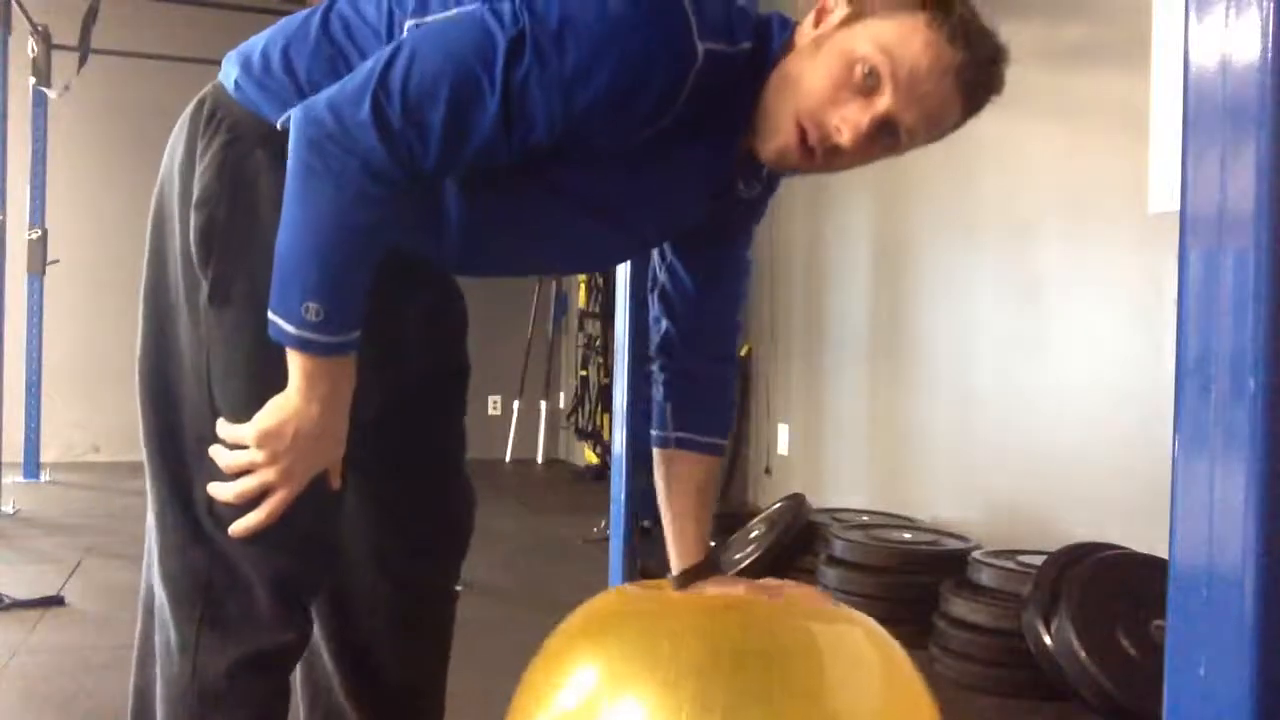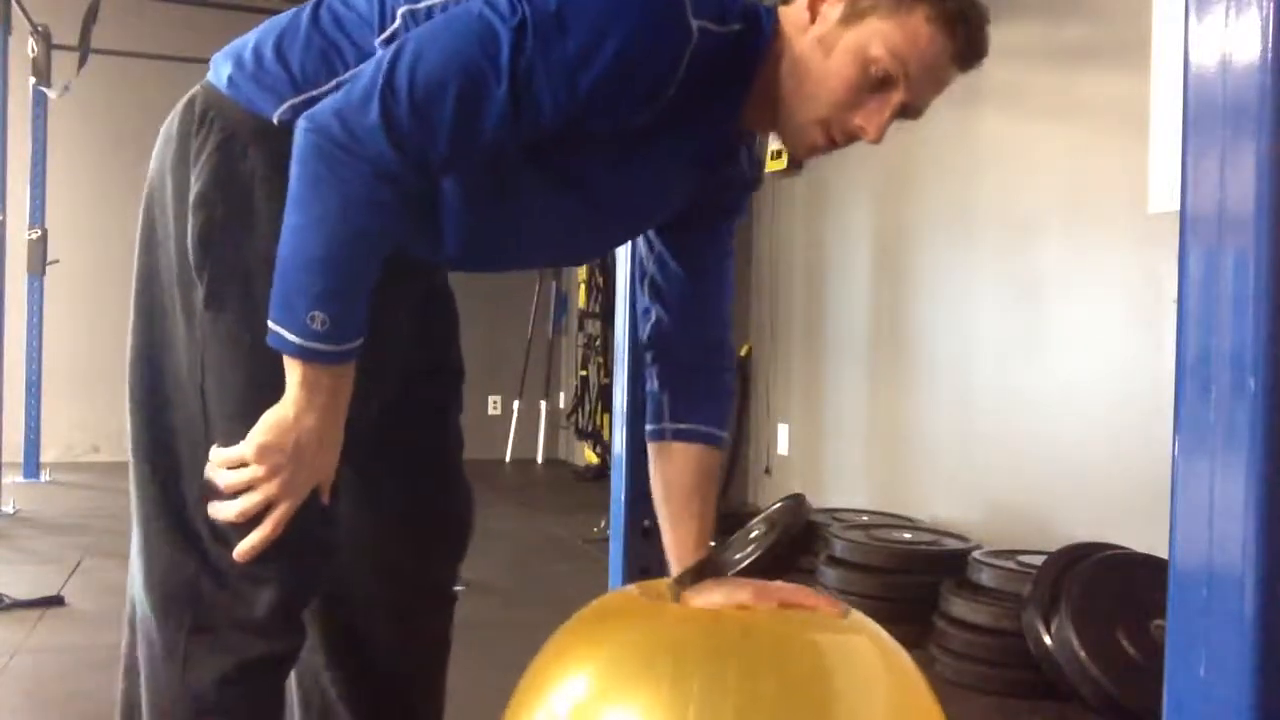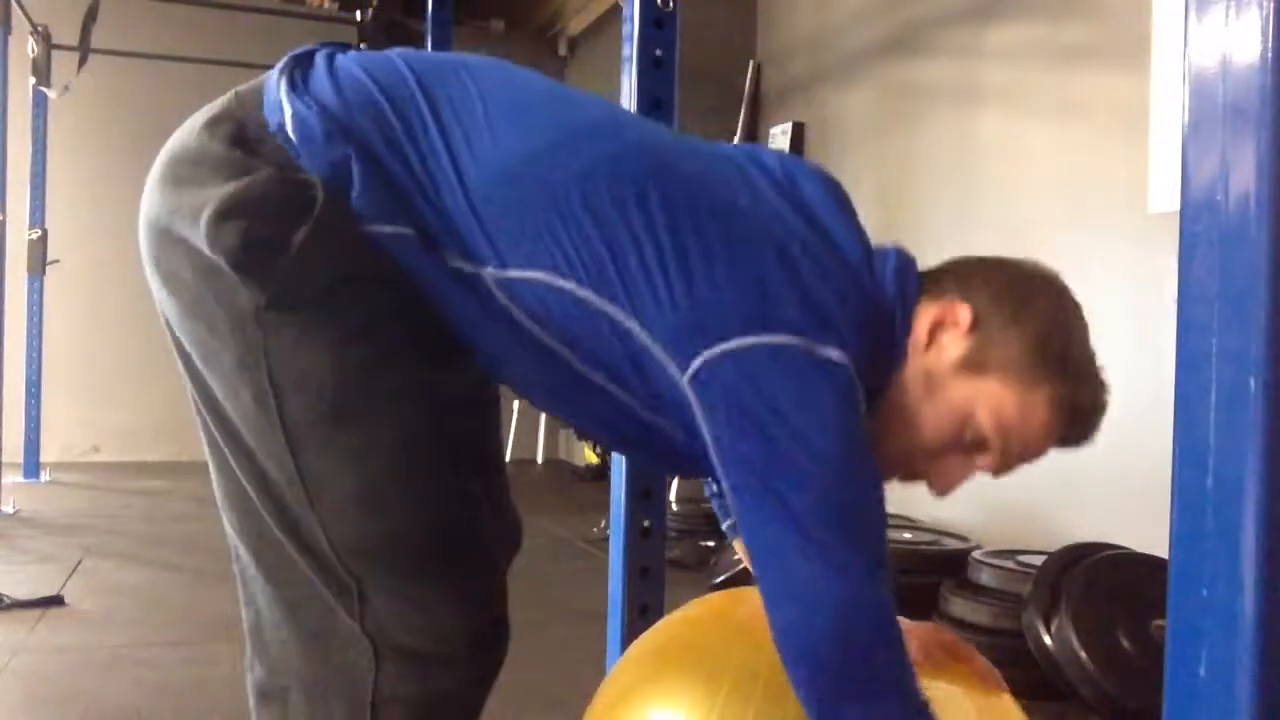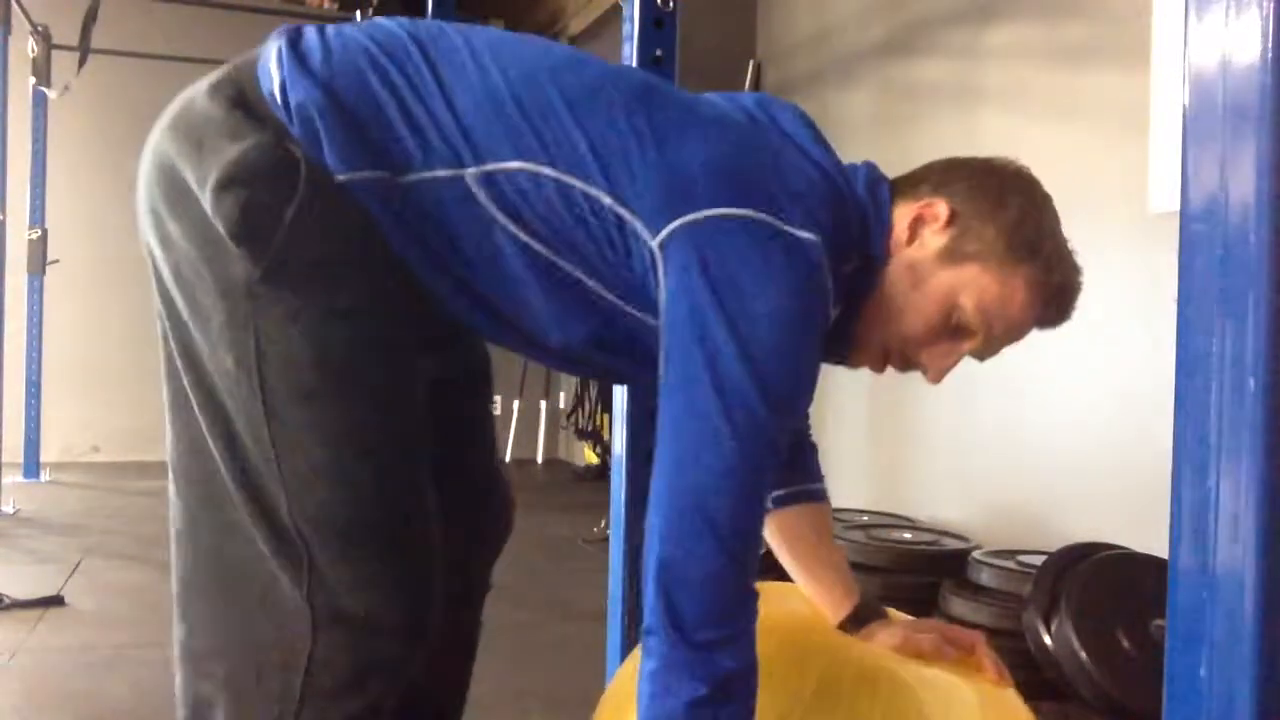
dt=1s
person 1, frame 1
left shoulder: (738, 176)
left elbow: (694, 356)
right elbow: (349, 136)
left wrist: (692, 578)
right wrist: (318, 394)
left hip: (392, 244)
right hip: (267, 161)
left knee: (409, 544)
right knee: (249, 560)
person 1, frame 2
left shoulder: (724, 160)
left elbow: (687, 353)
right elbow: (352, 138)
left wrist: (693, 574)
right wrist: (315, 404)
left hip: (382, 240)
right hip: (259, 161)
left knee: (408, 547)
right knee: (242, 571)
person 1, frame 3
left shoulder: (828, 255)
right shoulder: (789, 374)
left wrist: (860, 626)
left hip: (348, 206)
right hip: (264, 200)
left knee: (460, 563)
right knee: (411, 618)
person 1, frame 4
left shoulder: (802, 184)
right shoulder: (764, 266)
left elbow: (762, 439)
right elbow: (697, 579)
left wrist: (859, 619)
left hip: (373, 208)
right hip: (260, 169)
left knee: (450, 544)
right knee: (332, 595)
